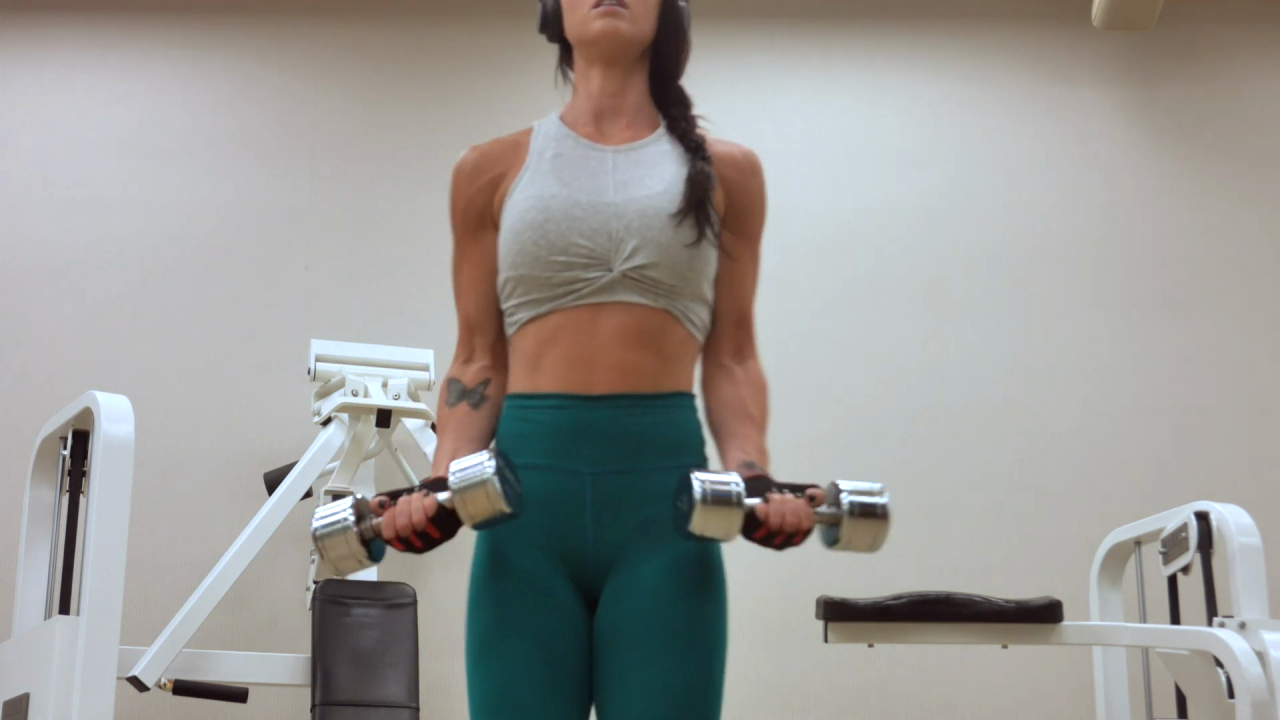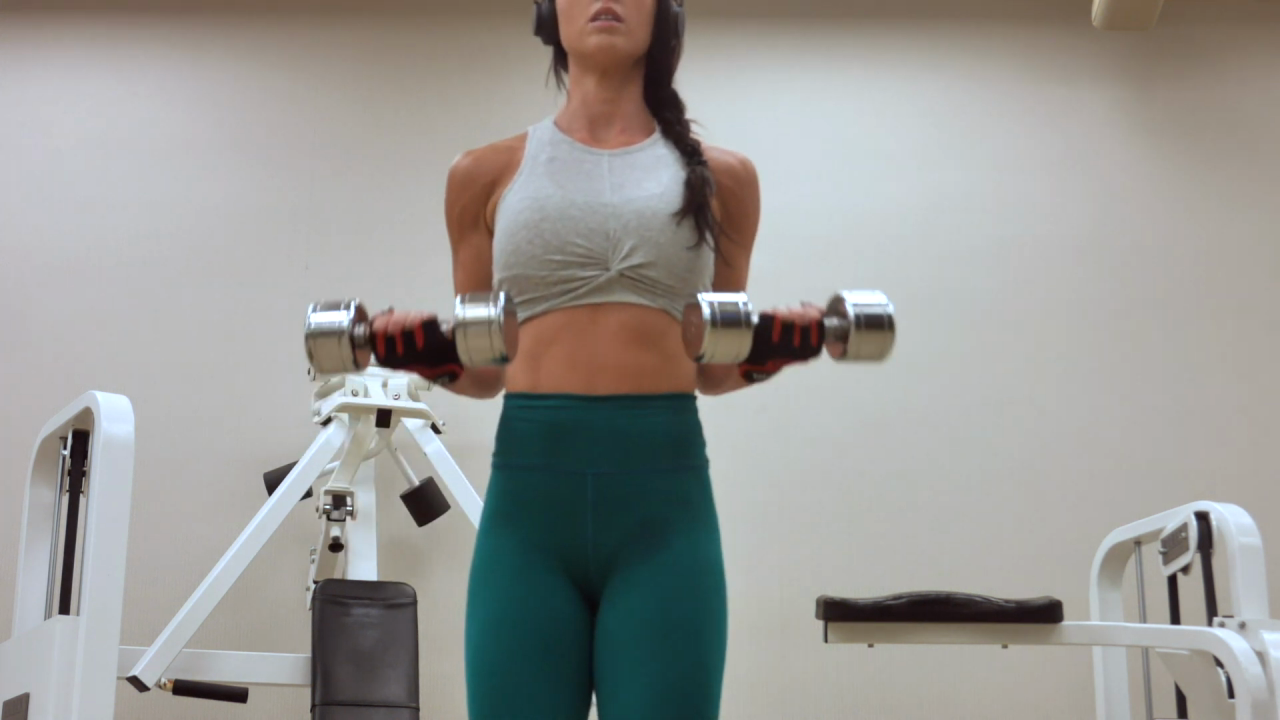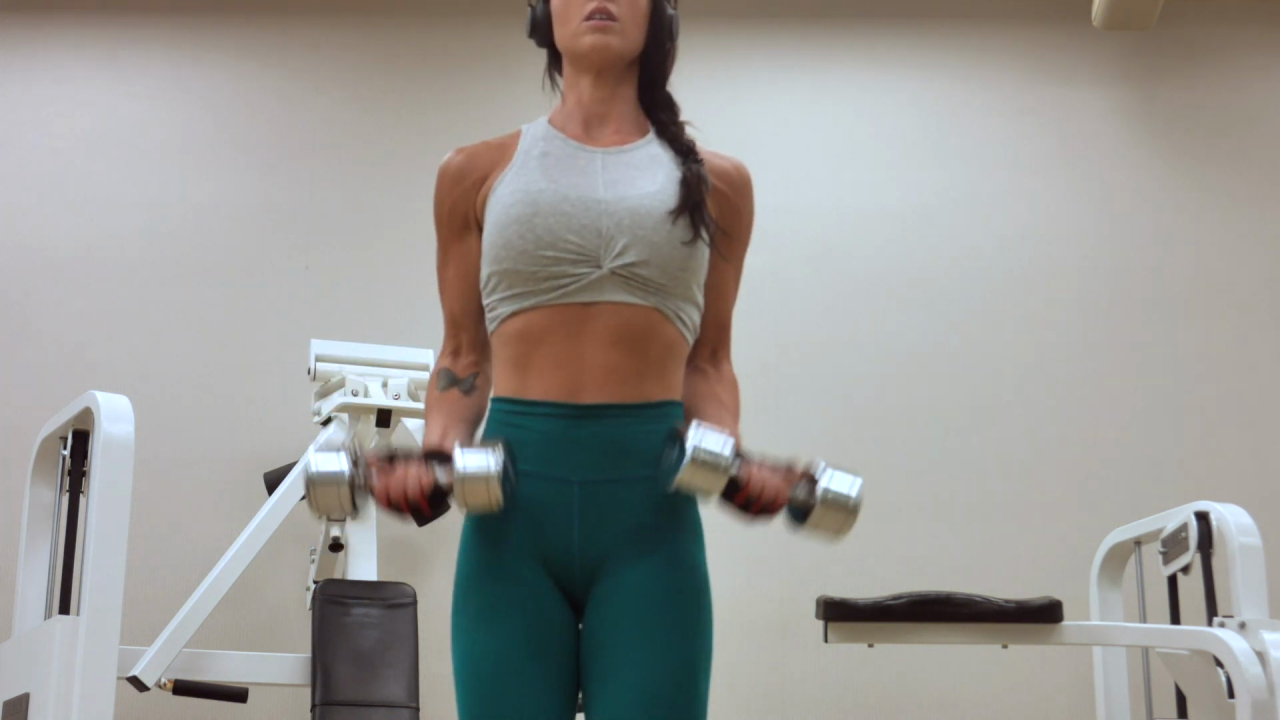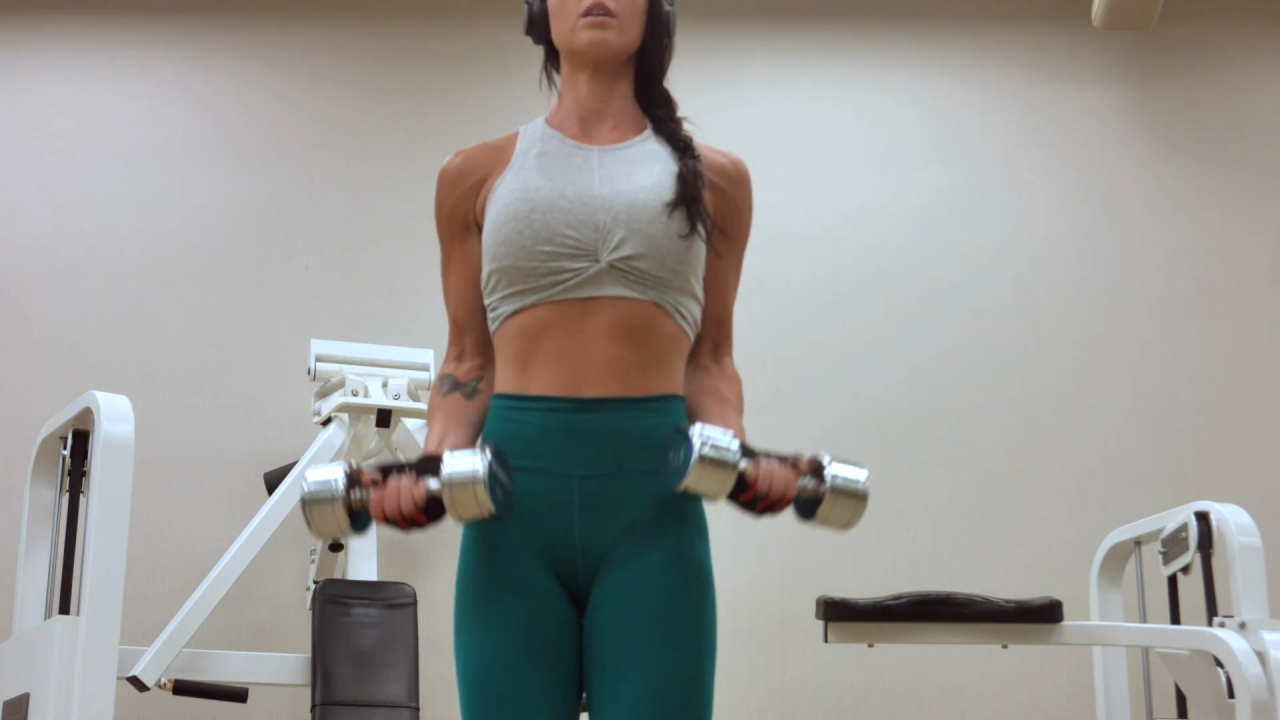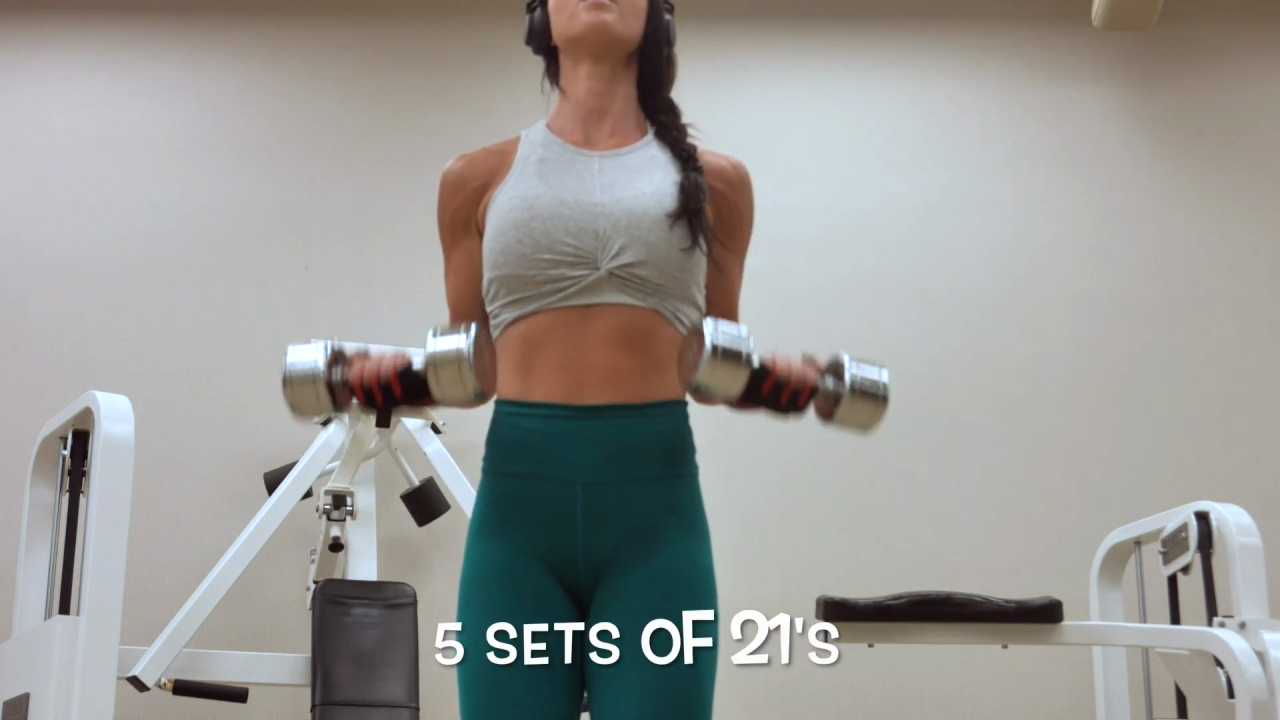
dt=1s
person 1, frame 1
left shoulder: (724, 171)
right shoulder: (491, 171)
left elbow: (732, 358)
right elbow: (479, 360)
left wrist: (755, 480)
right wrist: (442, 484)
left hip: (663, 491)
right hip: (529, 489)
person 1, frame 2
left shoulder: (721, 177)
right shoulder: (486, 174)
right elbow: (483, 363)
left wrist: (762, 355)
right wrist: (437, 358)
left hip: (664, 498)
right hip: (529, 495)
person 1, frame 3
left shoulder: (715, 181)
right shoulder: (476, 173)
left elbow: (708, 360)
right elbow: (465, 354)
right wrist: (436, 455)
left hip: (651, 499)
right hip: (514, 496)
person 1, frame 4
left shoulder: (713, 176)
right shoulder: (475, 174)
left elbow: (709, 356)
right elbow: (469, 358)
right wrist: (431, 467)
left hip: (652, 497)
right hip: (517, 493)
person 1, frame 5
left shoulder: (713, 180)
right shoulder: (478, 178)
left wrist: (758, 380)
right wrist: (414, 376)
left hip: (655, 504)
right hip: (520, 498)
